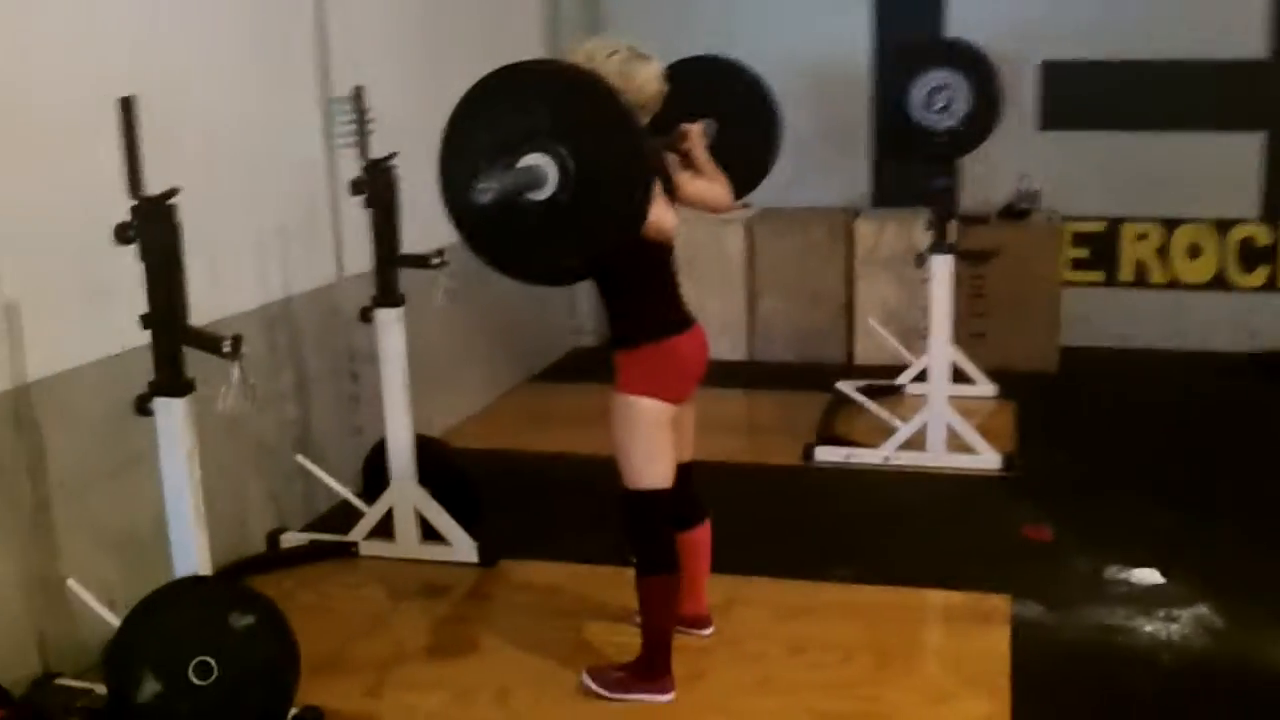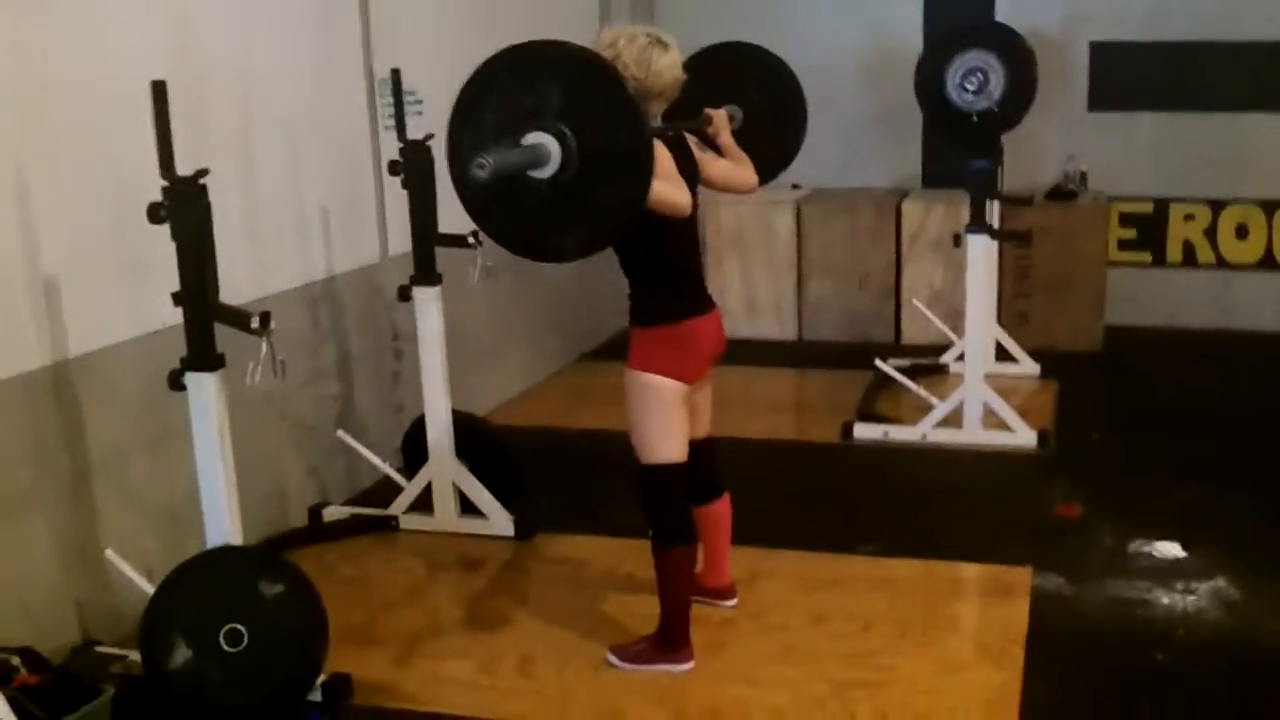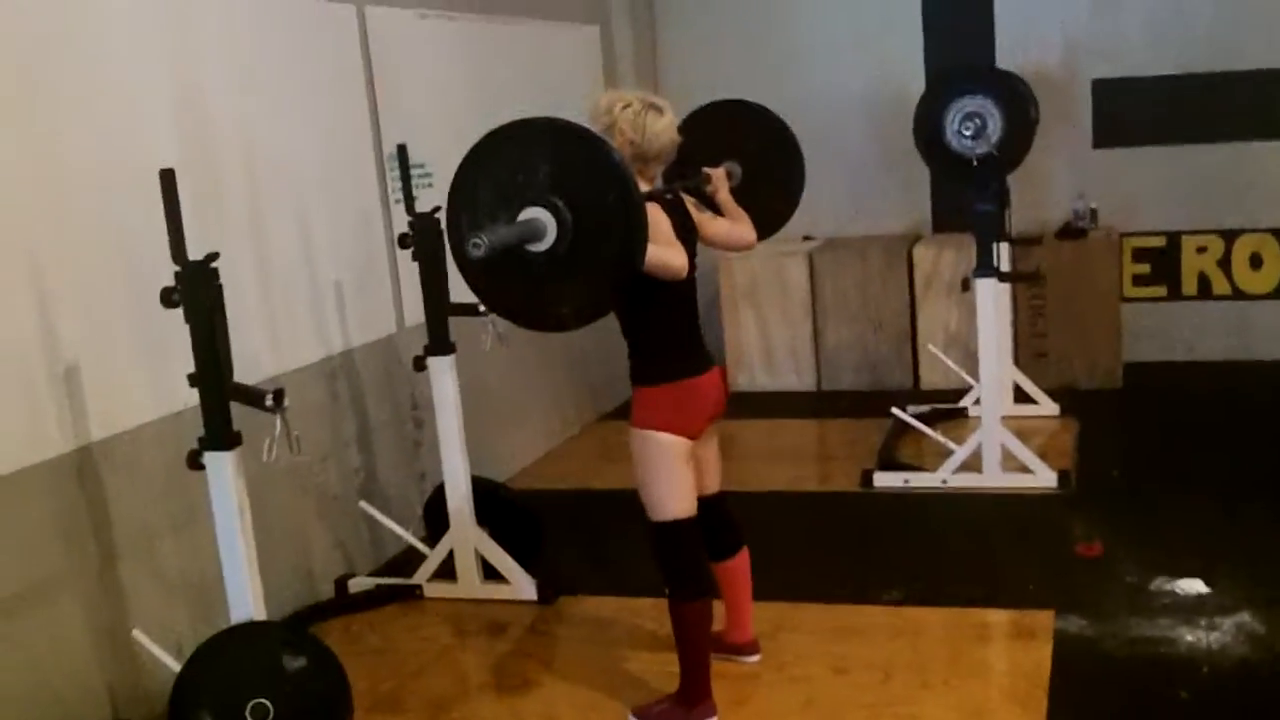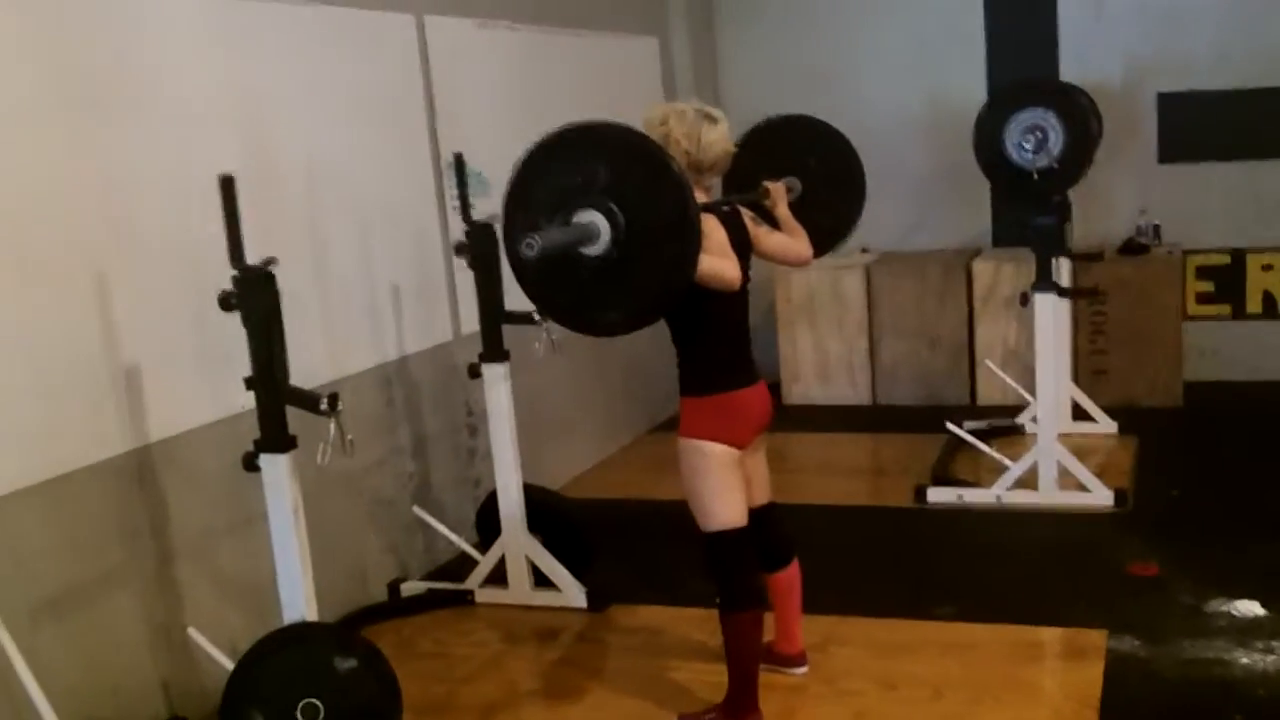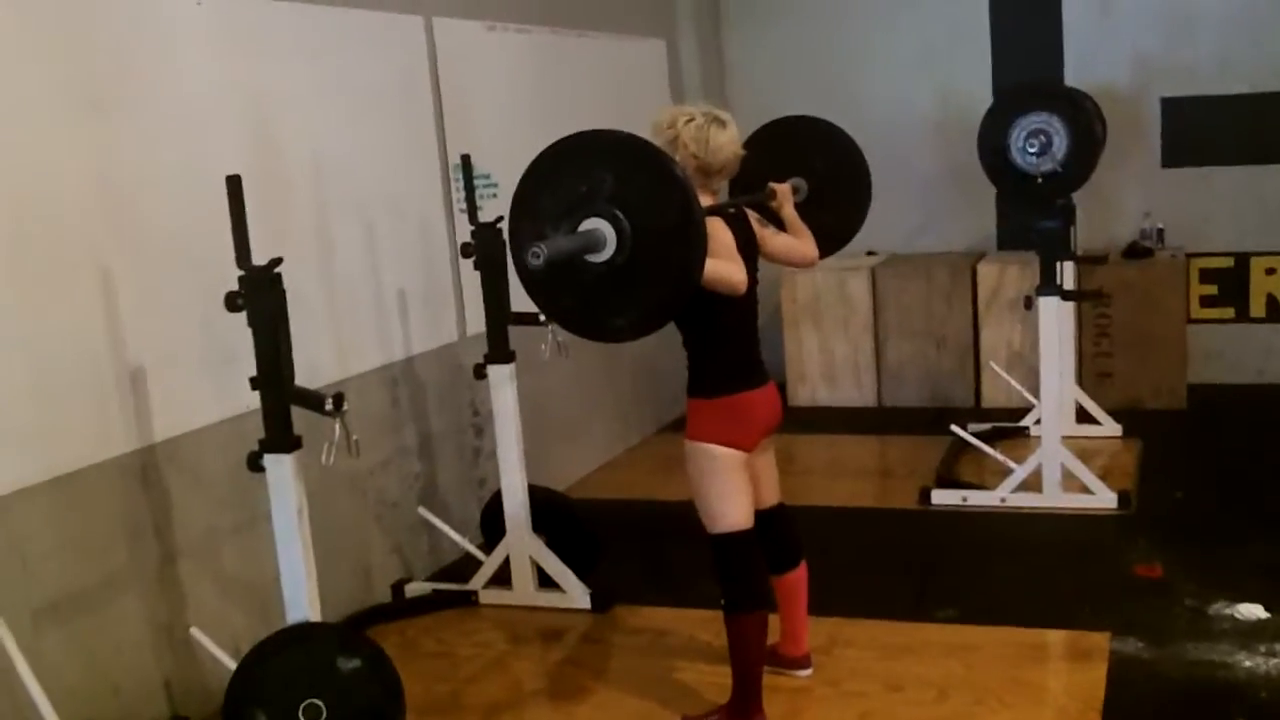
dt=0.4s
person 1, frame 1
right shoulder: (655, 158)
left elbow: (662, 222)
right elbow: (722, 196)
right wrist: (698, 148)
left hip: (649, 356)
right hip: (680, 341)
left knee: (647, 510)
right knee: (677, 488)
left ankle: (652, 671)
right ankle: (692, 607)
person 1, frame 2
right shoulder: (678, 141)
left elbow: (676, 200)
right elbow: (745, 179)
right wrist: (722, 132)
left hip: (665, 336)
right hip: (700, 322)
left knee: (663, 486)
right knee: (697, 463)
left ankle: (672, 641)
right ankle: (717, 578)
person 1, frame 3
right shoulder: (677, 203)
left elbow: (673, 263)
right elbow: (744, 236)
right wrist: (721, 191)
left hip: (666, 394)
right hip: (700, 379)
left knee: (676, 542)
right knee: (712, 515)
right ankle: (740, 634)
person 1, frame 4
left shoulder: (690, 222)
right shoulder: (732, 215)
left elbow: (726, 273)
right elbow: (800, 250)
right wrist: (779, 204)
left hip: (713, 407)
right hip: (748, 392)
left knee: (728, 553)
right knee: (763, 525)
right ankle: (788, 646)
person 1, frame 5
left shoulder: (700, 226)
right shoulder: (740, 218)
left elbow: (733, 278)
right elbow: (806, 253)
right wrist: (786, 206)
left hip: (721, 408)
right hip: (758, 394)
left knee: (735, 555)
right knee: (773, 527)
right ankle: (793, 648)
